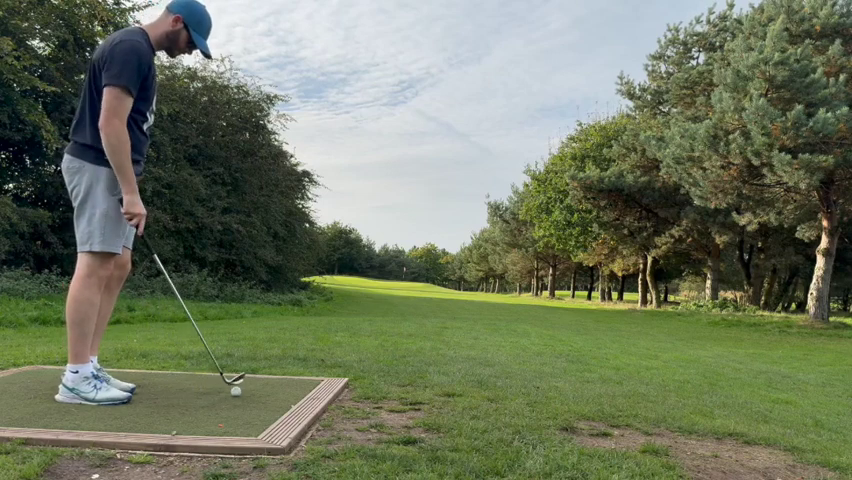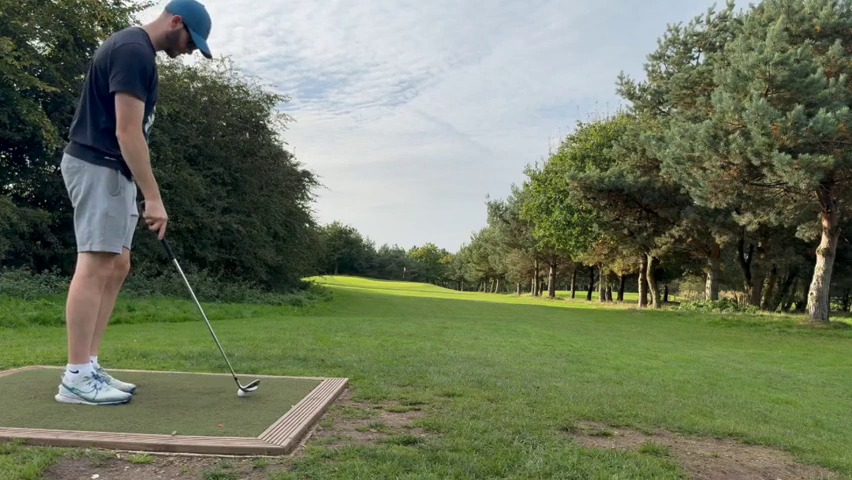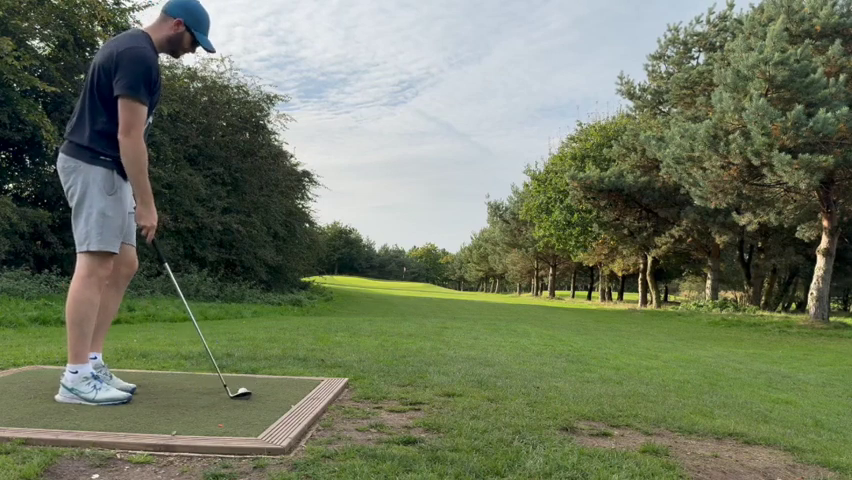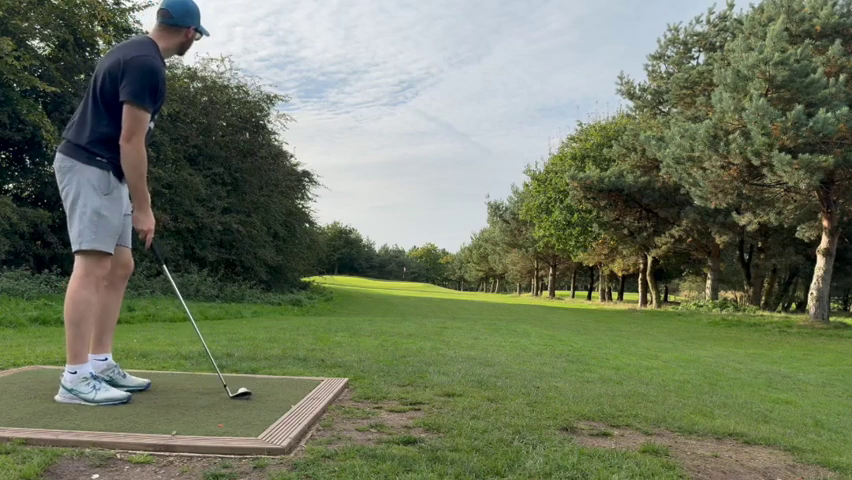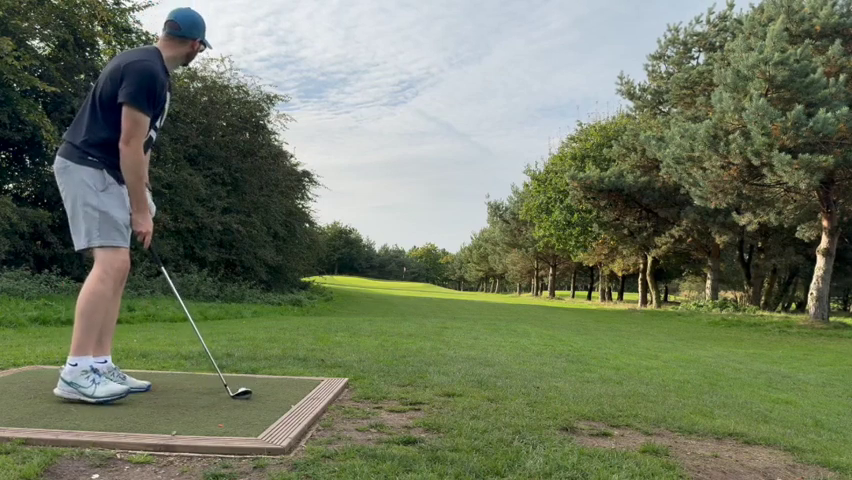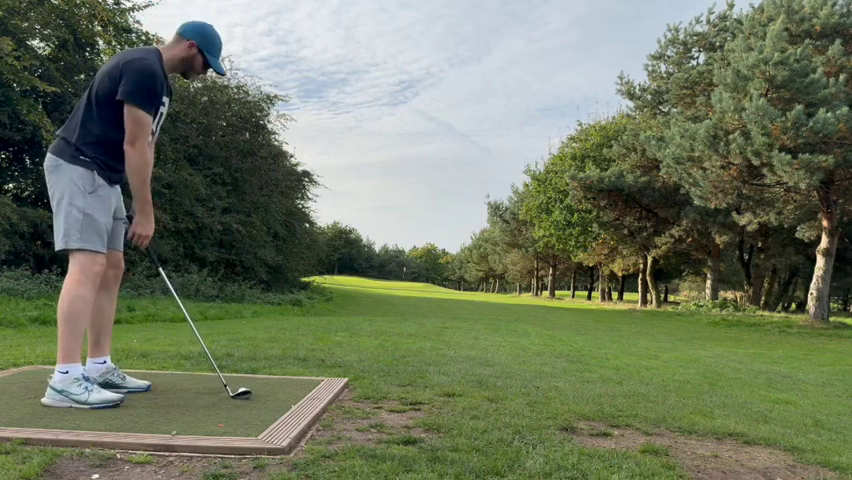
dt=0.3s
person 1, frame 1
left shoulder: (137, 49)
right shoulder: (131, 49)
right elbow: (110, 124)
left wrist: (127, 188)
right wrist: (132, 193)
left hip: (112, 171)
right hip: (99, 168)
left knee: (116, 268)
right knee: (95, 266)
left ankle: (89, 367)
right ankle: (75, 378)
person 1, frame 2
left shoulder: (136, 49)
right shoulder: (134, 51)
right elbow: (128, 131)
left wrist: (141, 192)
right wrist: (154, 198)
left hip: (111, 170)
right hip: (99, 167)
left knee: (115, 269)
right knee: (95, 266)
left ankle: (89, 367)
right ankle: (76, 377)
person 1, frame 3
left shoulder: (133, 48)
right shoulder: (140, 56)
right elbow: (129, 135)
left wrist: (136, 197)
right wrist: (146, 203)
left hip: (105, 169)
right hip: (93, 166)
left knee: (123, 266)
right knee: (95, 267)
left ankle: (91, 362)
right ankle: (76, 378)
person 1, frame 4
left shoulder: (137, 53)
right shoulder: (146, 65)
right elbow: (131, 142)
left wrist: (136, 197)
right wrist: (143, 208)
left hip: (101, 169)
right hip: (89, 167)
left knee: (119, 268)
right knee: (92, 268)
left ankle: (100, 364)
right ankle: (75, 378)
person 1, frame 5
left shoulder: (155, 71)
right shoulder: (145, 70)
left elbow: (142, 141)
right elbow: (129, 144)
left wrist: (144, 194)
right wrist: (140, 211)
left hip: (104, 173)
right hip: (86, 168)
left knee: (116, 268)
right knee: (110, 264)
left ankle: (100, 367)
right ankle: (75, 371)
person 1, frame 6
left shoulder: (160, 80)
right shoulder: (143, 69)
left elbow: (145, 146)
right elbow: (134, 147)
left wrist: (141, 207)
right wrist: (145, 214)
left hip: (100, 175)
right hip: (78, 168)
left knee: (112, 270)
right knee: (88, 267)
left ankle: (99, 367)
right ankle: (65, 379)
